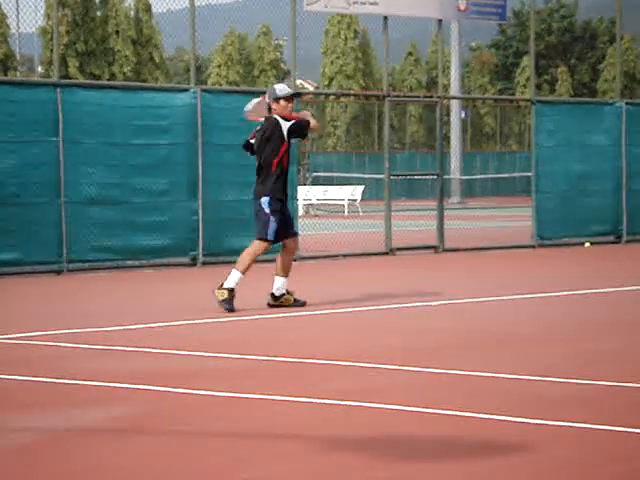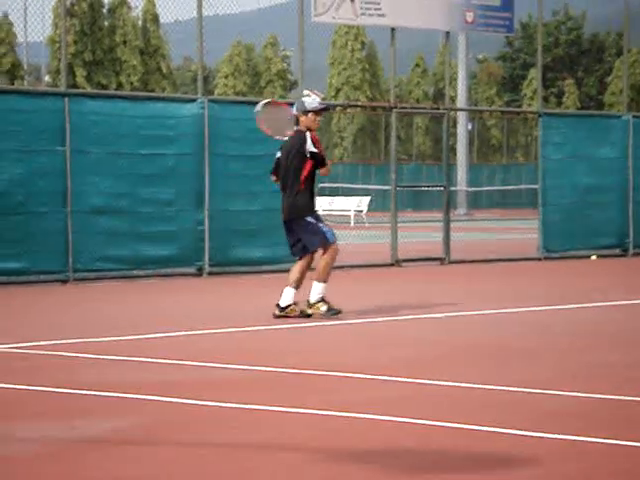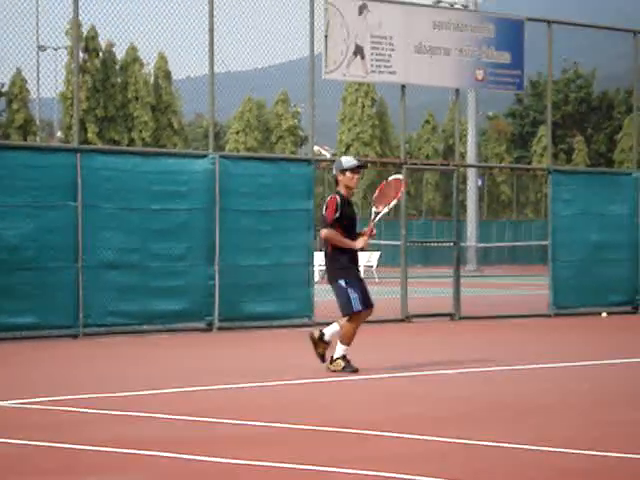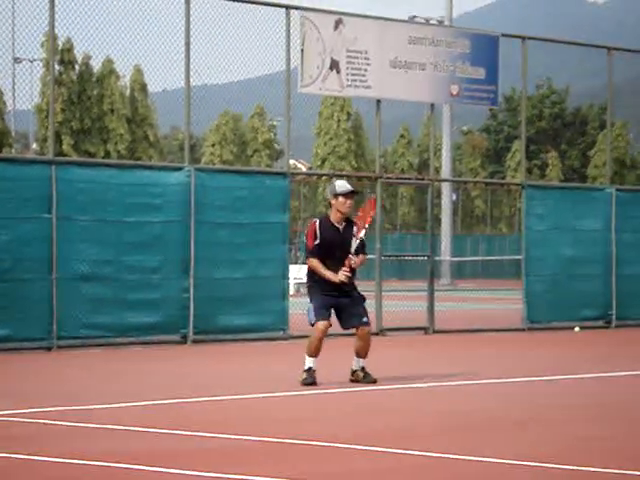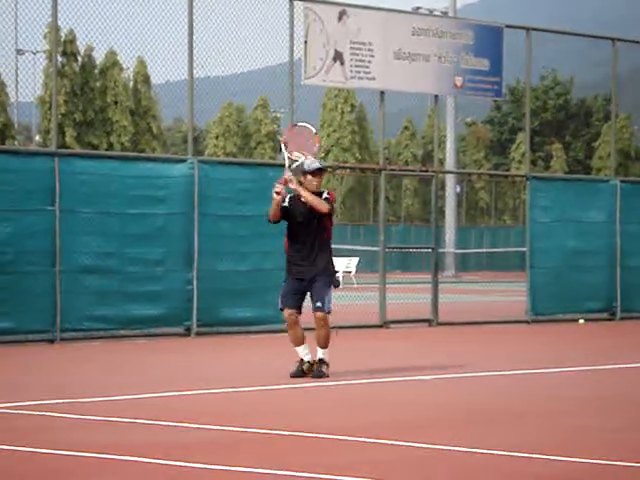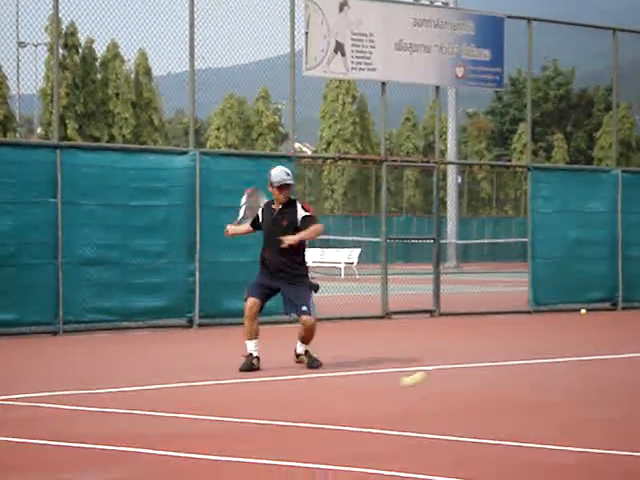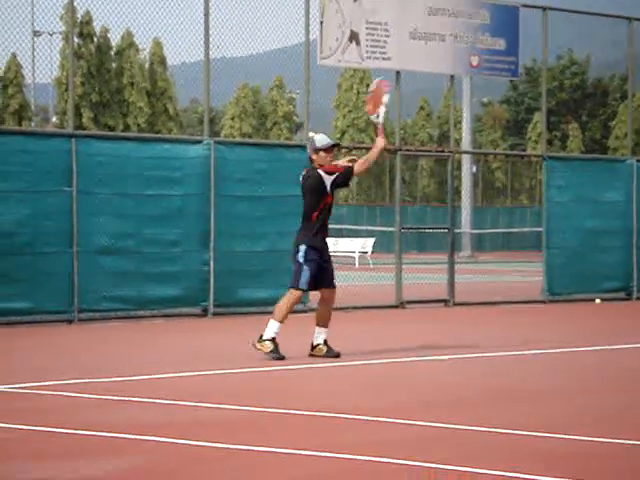
dt=0.5s
person 1, frame 1
left shoulder: (262, 129)
right shoulder: (280, 122)
left elbow: (247, 146)
right elbow: (313, 126)
right wrist: (307, 116)
left hip: (273, 195)
right hip: (269, 195)
left knee: (291, 242)
right knee: (263, 242)
left ankle: (279, 294)
right ankle: (226, 288)
person 1, frame 2
left shoulder: (286, 143)
right shoulder: (308, 138)
left elbow: (275, 176)
right elbow: (324, 169)
right wrist: (318, 161)
left hip: (289, 209)
right hip: (302, 208)
left knee: (305, 256)
right knee: (330, 247)
left ankle: (285, 304)
right ankle: (316, 300)
person 1, frame 3
left shoulder: (348, 201)
right shoulder: (335, 200)
right elbow: (326, 233)
left wrist: (363, 234)
right wrist: (354, 243)
left hip: (350, 266)
right hip: (339, 267)
left knee: (365, 310)
right knee: (356, 314)
left ankle: (323, 336)
right ankle: (336, 357)
person 1, frame 4
left shoulder: (353, 226)
right shoulder: (317, 225)
left elbow: (362, 253)
right elbow: (311, 259)
left wrist: (357, 262)
right wrist: (333, 276)
left hip: (346, 289)
right hip: (321, 287)
left knee: (364, 330)
right knee: (321, 326)
left ankle: (358, 369)
right ankle: (308, 369)
person 1, frame 5
left shoulder: (327, 197)
right shoulder: (290, 202)
left elbow: (324, 208)
right elbow: (274, 217)
left wrist: (297, 188)
right wrist: (276, 198)
left hip: (321, 270)
right hip: (295, 270)
left knee: (321, 315)
right knee: (291, 317)
left ankle: (322, 360)
right ankle: (307, 361)
person 1, frame 6
left shoulder: (299, 208)
right shoulder: (265, 208)
left elbow: (317, 228)
right elbow: (254, 226)
left wrist: (297, 237)
right wrist: (235, 229)
left hip: (295, 276)
right hip: (268, 272)
left knee: (308, 321)
right knee: (251, 306)
left ankle: (302, 351)
right ankle: (252, 355)
person 1, frame 7
left shoulder: (309, 174)
right shoulder: (321, 174)
right elbow: (361, 168)
left wrist: (340, 162)
right wrist: (378, 146)
left hip: (316, 243)
right hip: (307, 245)
left knee: (328, 292)
right knee: (297, 292)
left ankle: (319, 343)
right ankle: (266, 339)
